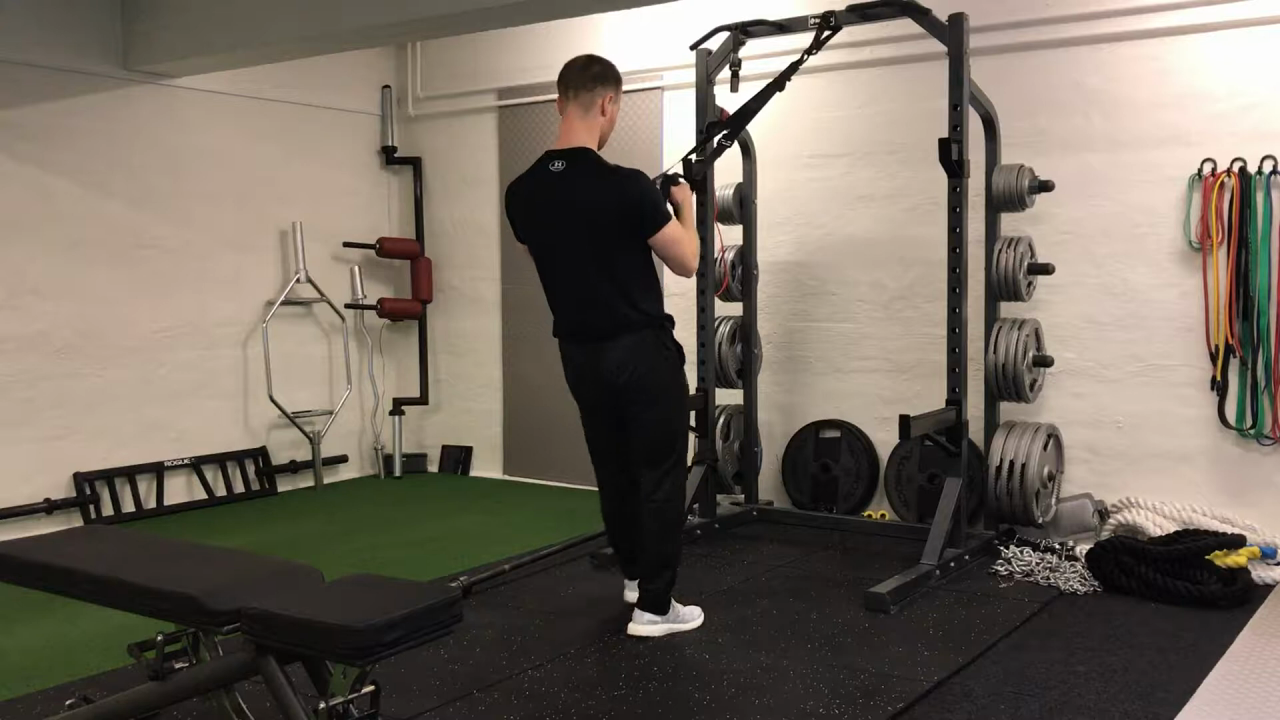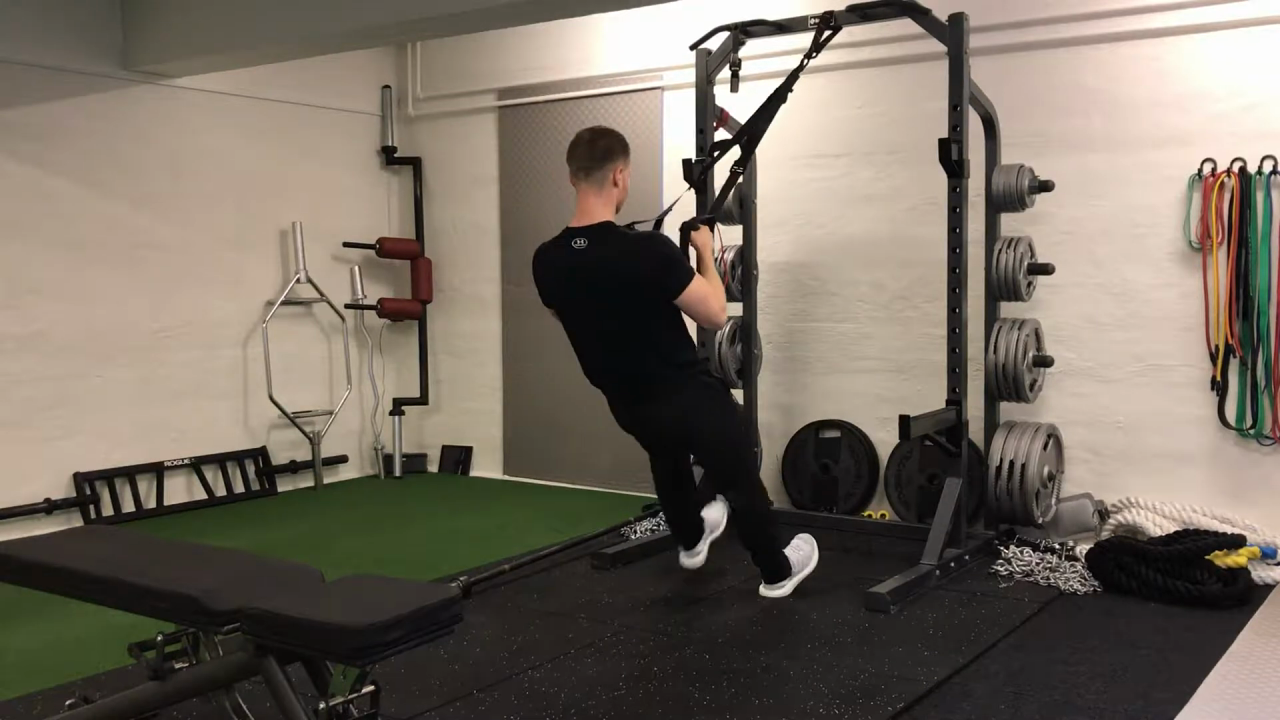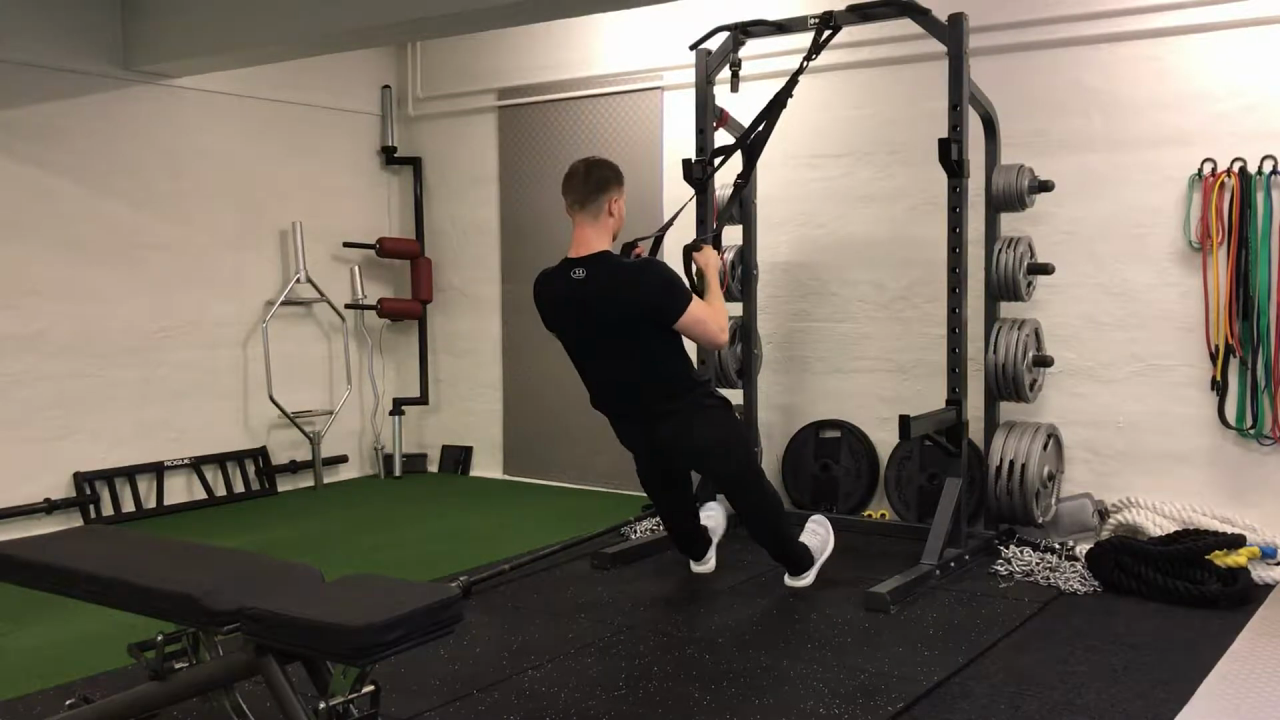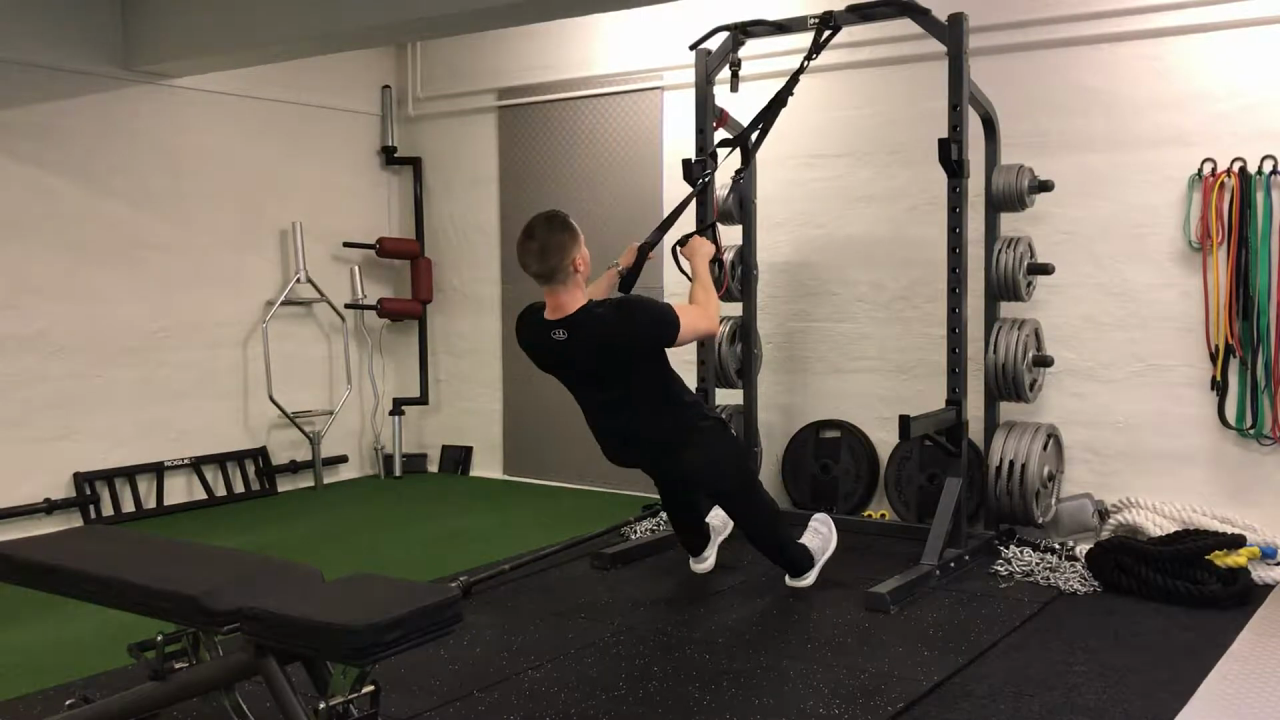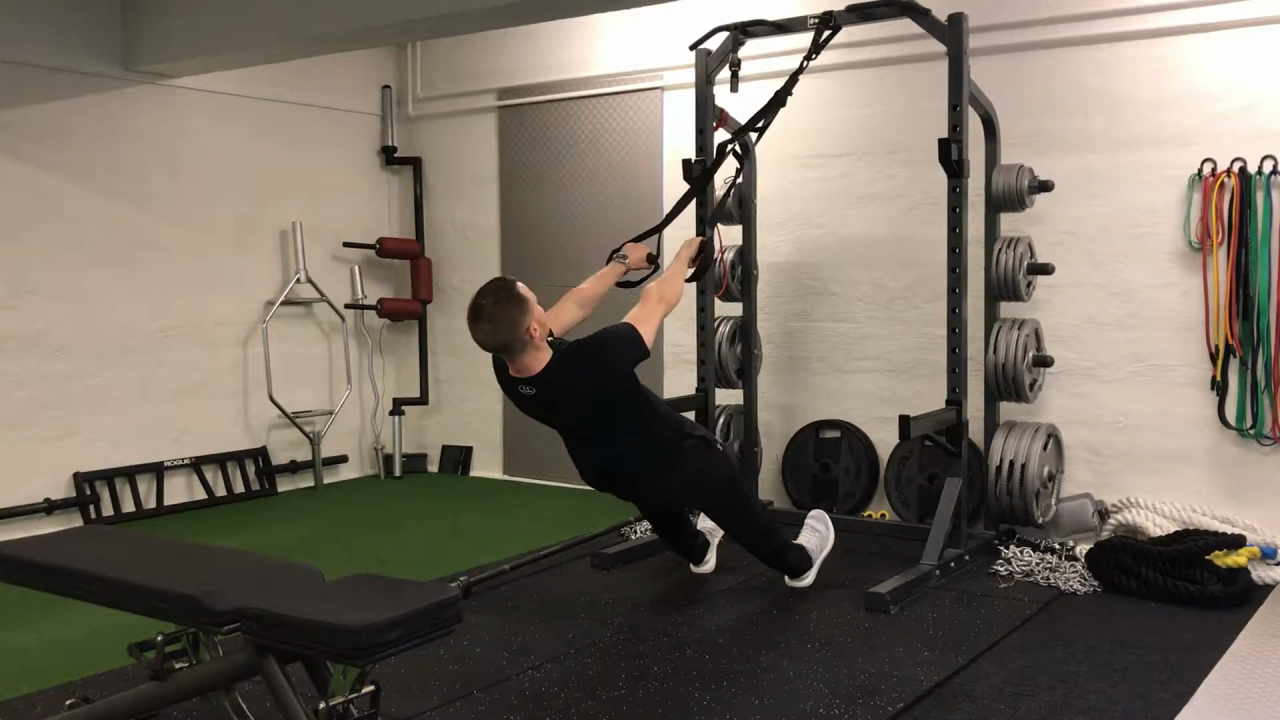
dt=1s
person 1, frame 1
left shoulder: (522, 192)
right shoulder: (624, 186)
right elbow: (686, 262)
right wrist: (684, 208)
left hip: (579, 353)
right hip: (640, 350)
left knee: (615, 469)
right knee: (662, 475)
left ankle: (637, 574)
right ankle: (654, 607)
person 1, frame 2
left shoulder: (548, 262)
right shoulder: (648, 251)
right elbow: (715, 314)
right wrist: (706, 254)
left hip: (627, 403)
right hip: (686, 396)
left knee: (668, 453)
right knee: (738, 478)
left ankle: (692, 539)
right ankle: (778, 571)
person 1, frame 3
left shoulder: (548, 289)
right shoulder: (645, 277)
right elbow: (717, 334)
right wrist: (711, 272)
left hip: (632, 424)
right hip: (691, 417)
left knee: (666, 484)
right knee: (747, 489)
left ankle: (699, 548)
right ankle: (799, 562)
person 1, frame 4
left shoulder: (529, 330)
right shoulder: (629, 319)
right elbow: (708, 320)
left wrist: (618, 269)
right wrist: (699, 261)
left hip: (626, 446)
right hip: (689, 439)
left knee: (675, 476)
right knee: (742, 495)
left ankle: (699, 546)
right ankle: (800, 562)
person 1, frame 5
left shoulder: (506, 371)
right shoulder: (592, 366)
left elbow: (576, 305)
right elbow: (656, 302)
left wrist: (623, 262)
right wrist: (685, 254)
left hip: (612, 474)
right hip: (678, 463)
right knee: (735, 507)
left ankle: (698, 551)
right ankle: (798, 564)
